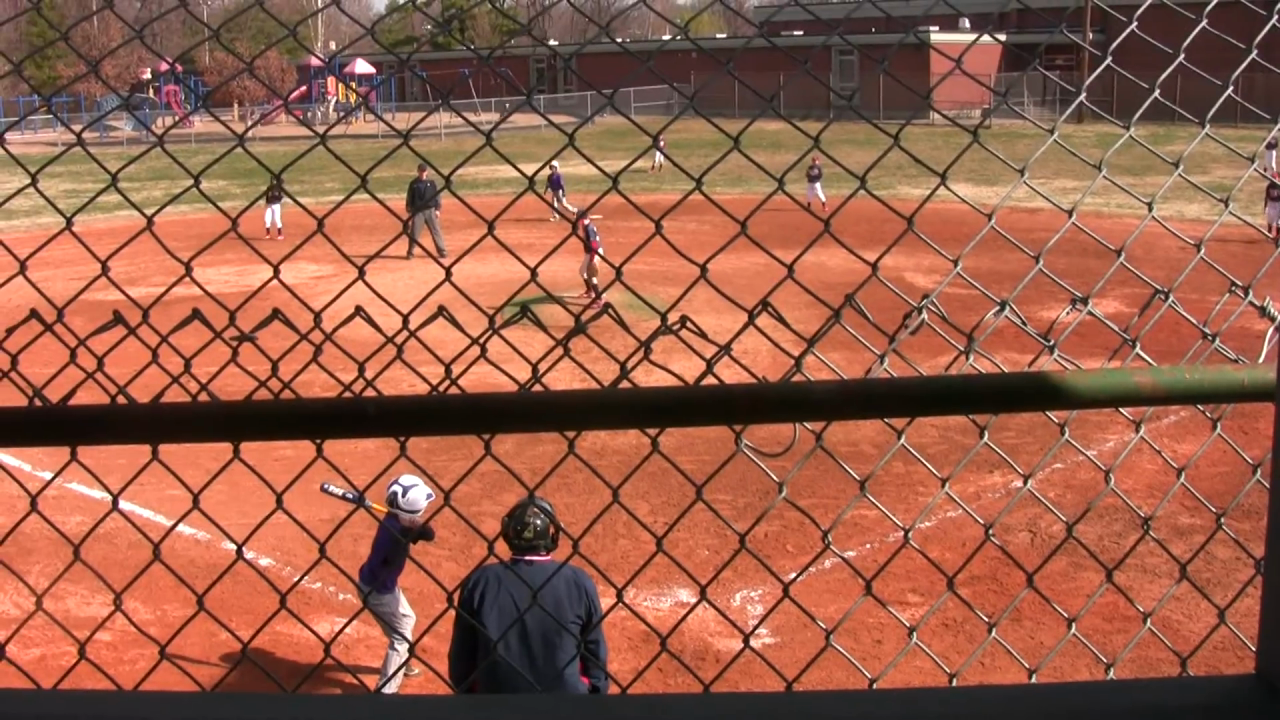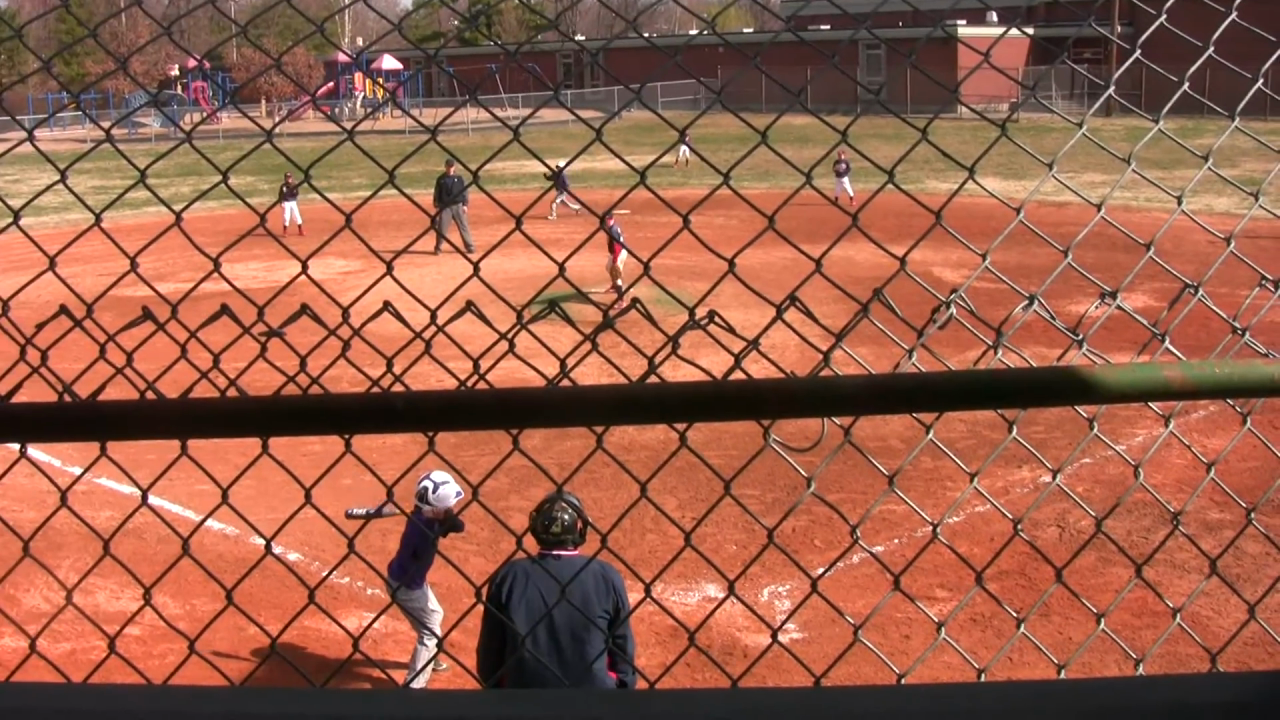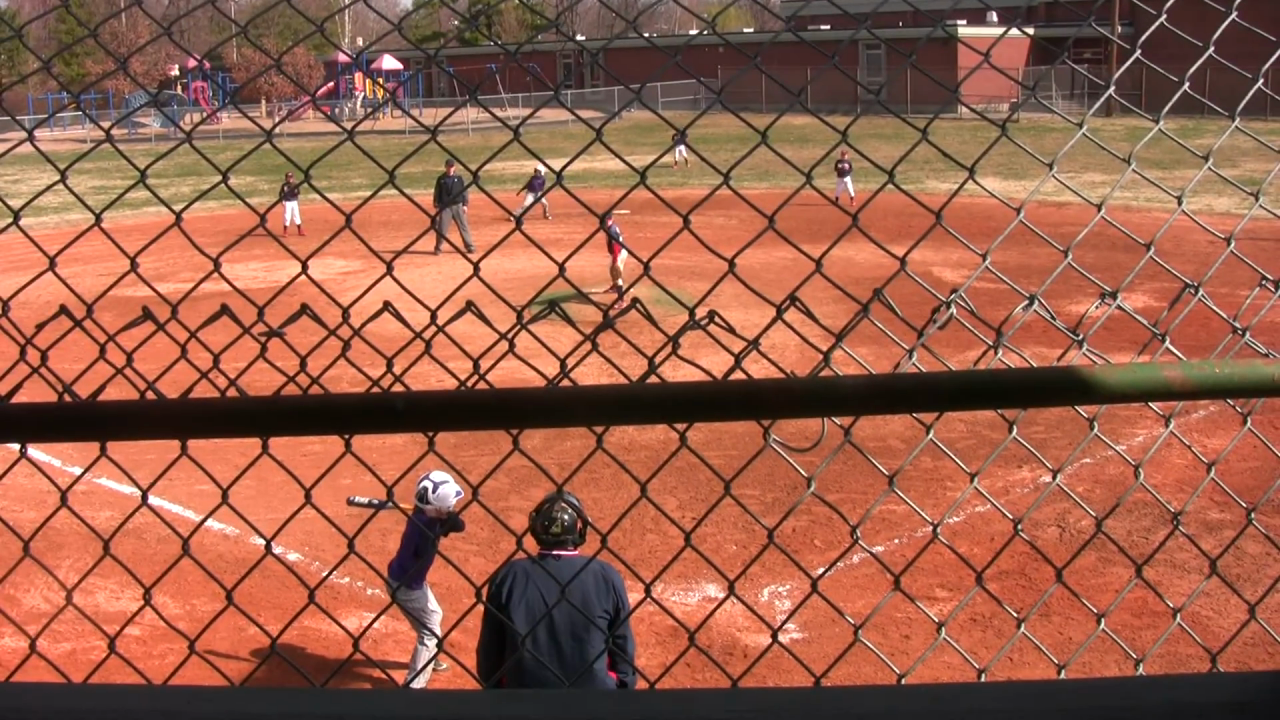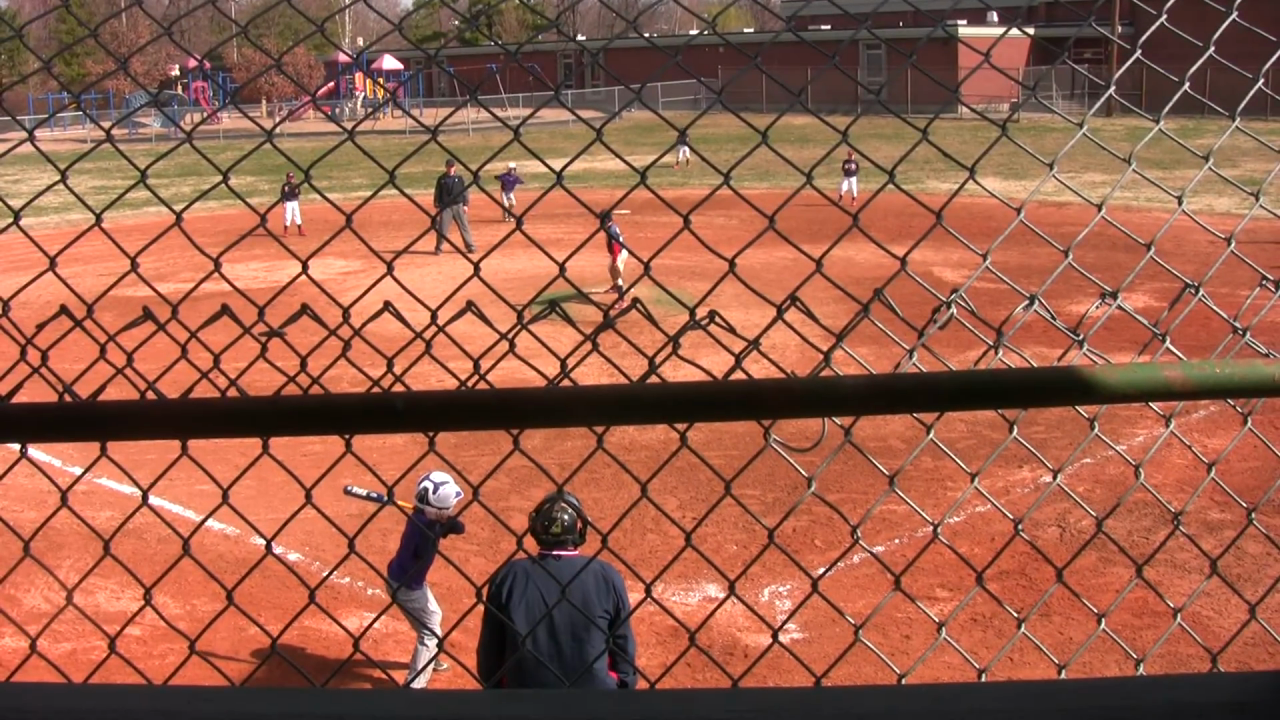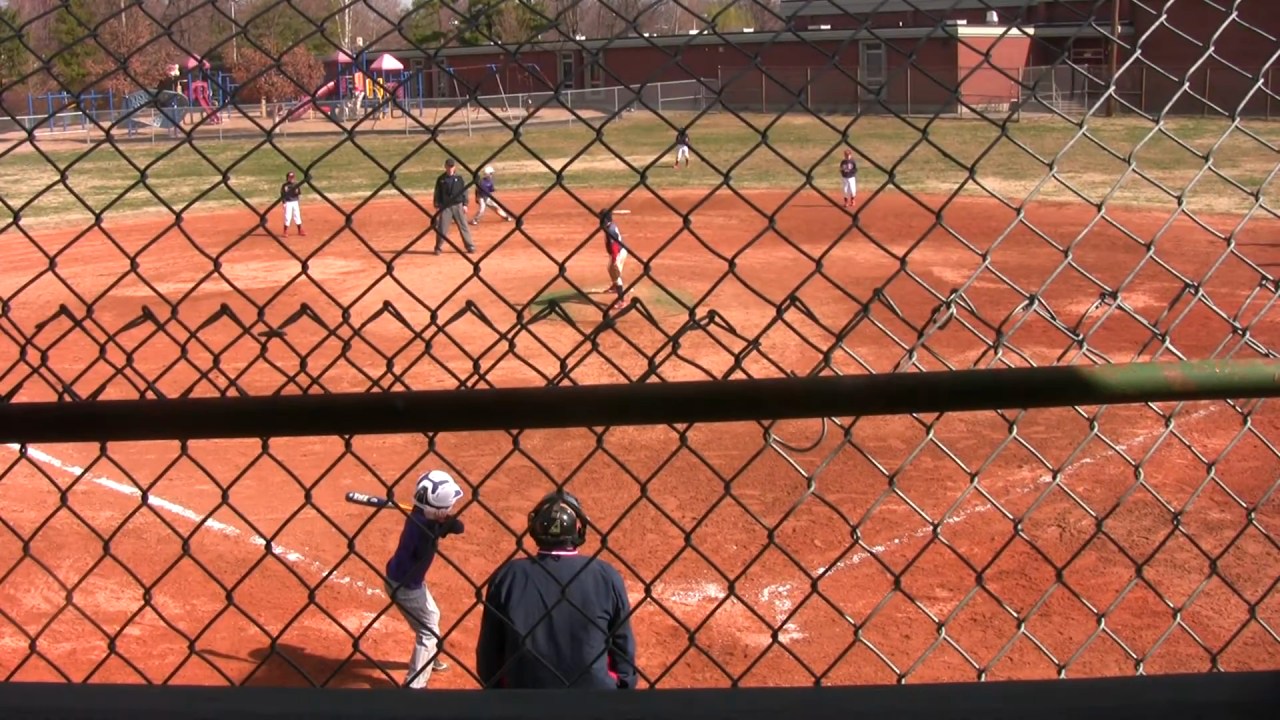
dt=0.5s
person 1, frame 1
left shoulder: (399, 521)
right shoulder: (393, 528)
left elbow: (429, 535)
left wrist: (419, 525)
right wrist: (408, 529)
left hip: (385, 583)
right hip: (377, 588)
left knee: (408, 620)
right knee: (401, 635)
left ankle: (399, 663)
right ankle: (386, 689)
person 1, frame 2
left shoulder: (430, 517)
right shoulder: (422, 522)
left elbow: (459, 526)
left wrist: (446, 515)
right wrist: (434, 518)
left hip: (412, 579)
right hip: (406, 584)
left knee: (435, 615)
right knee: (430, 631)
left ankle: (428, 658)
right ankle: (414, 685)
person 1, frame 3
left shoulder: (429, 516)
right shoulder: (423, 522)
left elbow: (460, 526)
left wrist: (447, 516)
right wrist: (437, 518)
left hip: (412, 579)
right hip: (406, 584)
left knee: (434, 615)
right knee: (430, 631)
left ankle: (428, 659)
right ankle: (414, 684)
person 1, frame 4
left shoulder: (428, 517)
right shoulder: (422, 523)
left elbow: (459, 528)
left wrist: (446, 520)
right wrist: (438, 522)
left hip: (411, 579)
right hip: (406, 584)
left knee: (434, 616)
right knee: (431, 632)
left ankle: (429, 658)
right ankle: (415, 684)
person 1, frame 5
left shoulder: (427, 517)
right shoulder: (421, 523)
left elbow: (458, 527)
left wrist: (445, 519)
right wrist: (437, 522)
left hip: (410, 579)
right hip: (405, 584)
left knee: (432, 616)
right knee: (429, 631)
left ankle: (428, 659)
right ankle: (415, 684)
person 2, frame 1
left shoulder: (479, 582)
right shoulder: (578, 582)
left elbow: (461, 656)
right elbow: (595, 653)
left wrist: (465, 692)
right wrist: (597, 691)
person 2, frame 2
left shoulder: (508, 577)
right shoulder: (606, 577)
left elbow: (490, 650)
right elbow: (622, 648)
left wrist: (493, 688)
right wrist: (625, 686)
left hip: (524, 690)
right hip: (592, 689)
person 2, frame 3
left shoulder: (508, 577)
right shoulder: (606, 577)
left elbow: (489, 650)
right elbow: (623, 648)
left wrist: (492, 687)
right wrist: (625, 685)
person 2, frame 4
left shoulder: (508, 576)
right shoulder: (606, 577)
left elbow: (489, 650)
right elbow: (623, 647)
left wrist: (493, 688)
right wrist: (625, 685)
left hip: (526, 688)
right hip: (593, 686)
person 2, frame 5
left shoulder: (508, 577)
right shoulder: (606, 577)
left elbow: (489, 650)
right elbow: (623, 647)
left wrist: (493, 689)
right wrist: (625, 685)
right hip: (593, 688)
